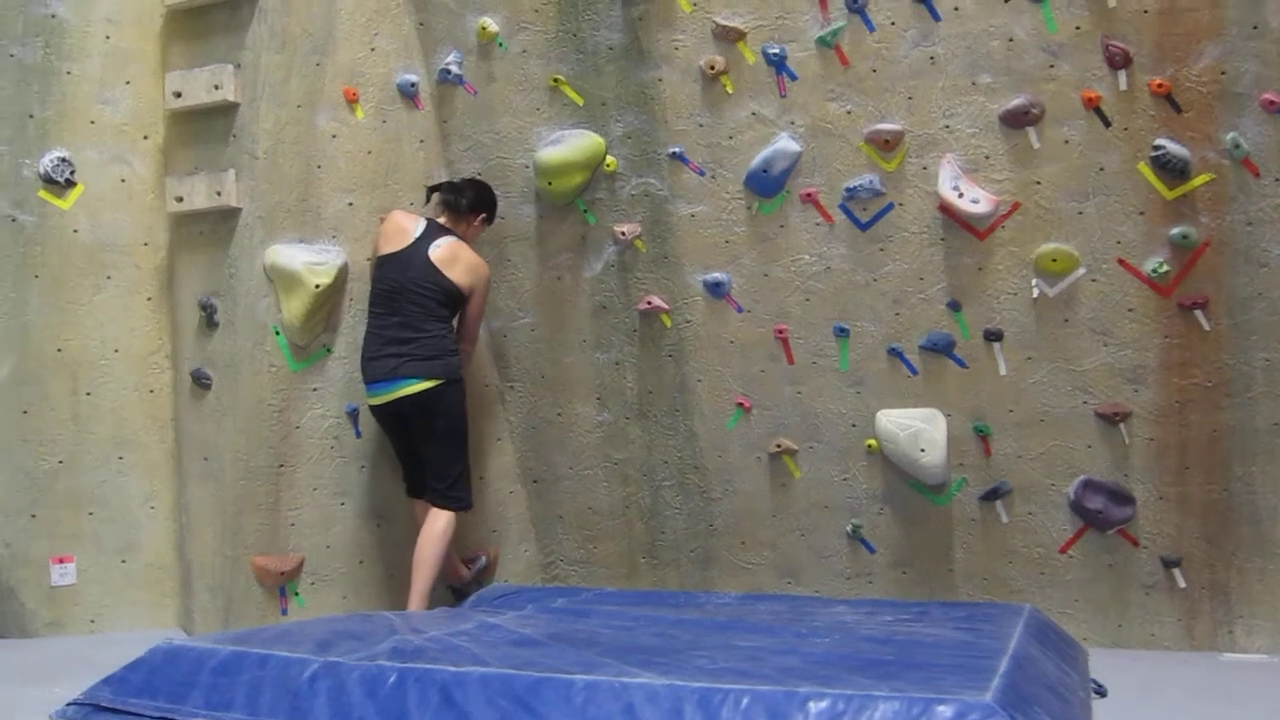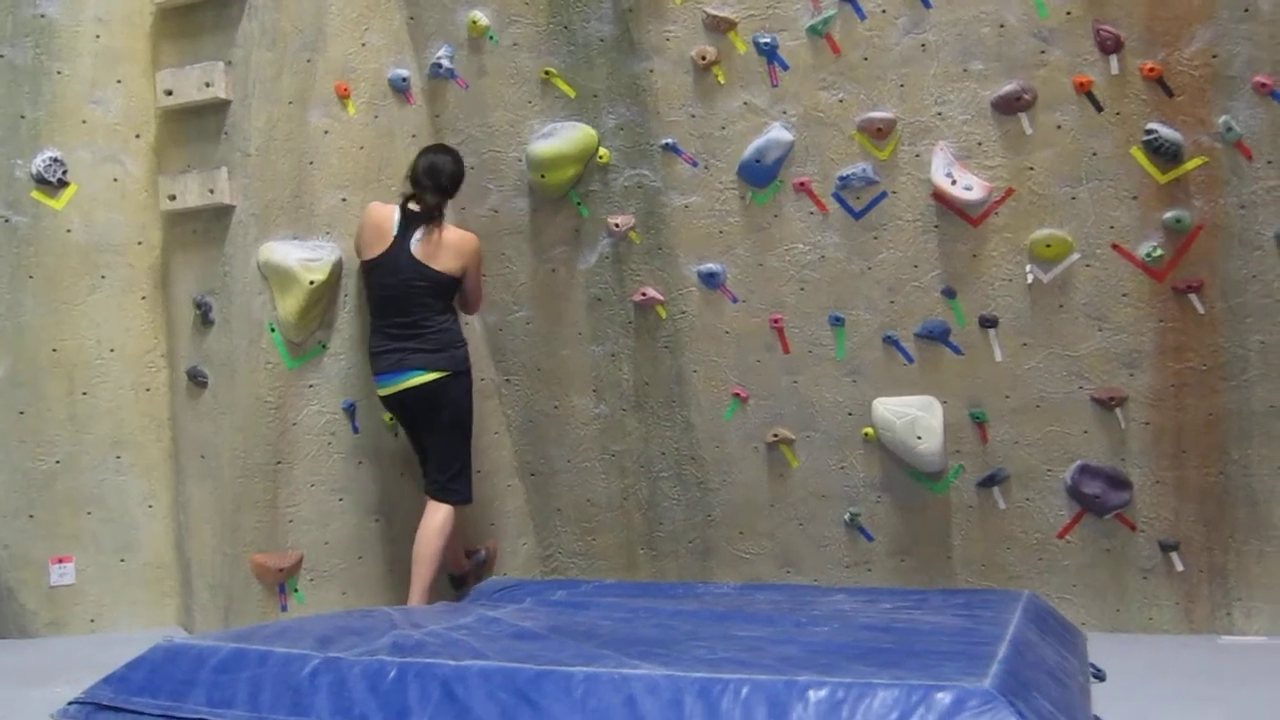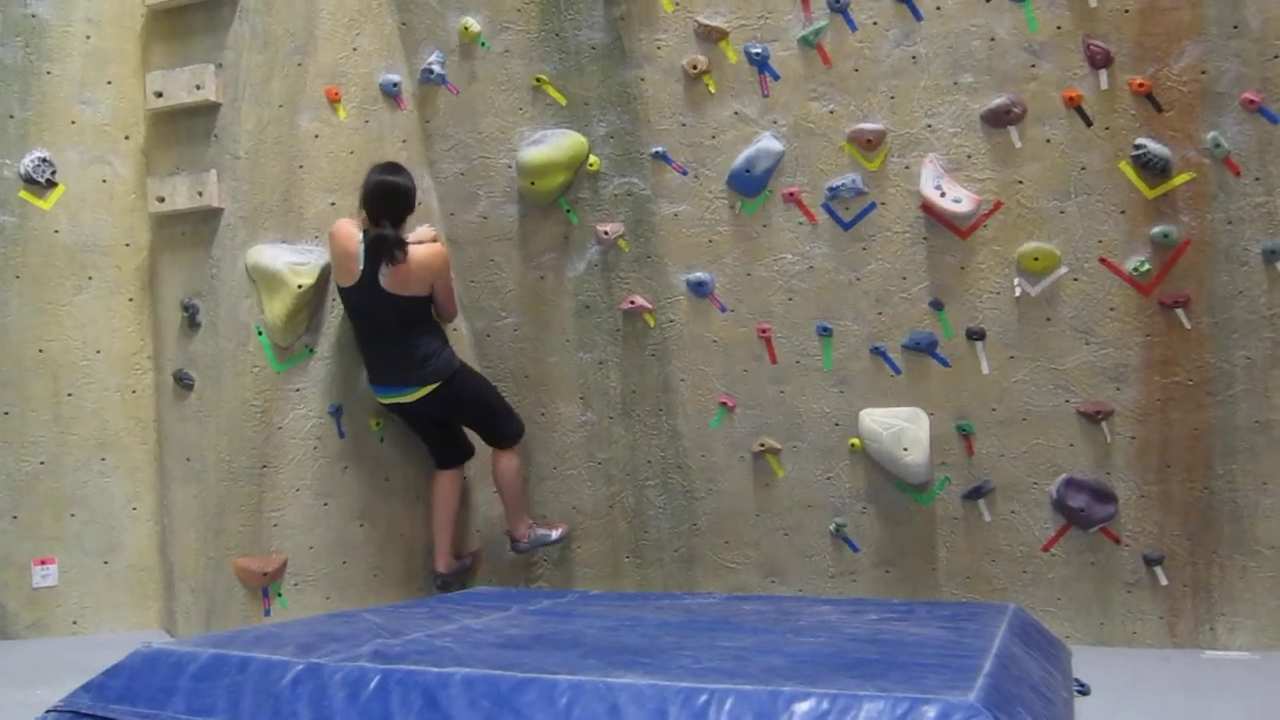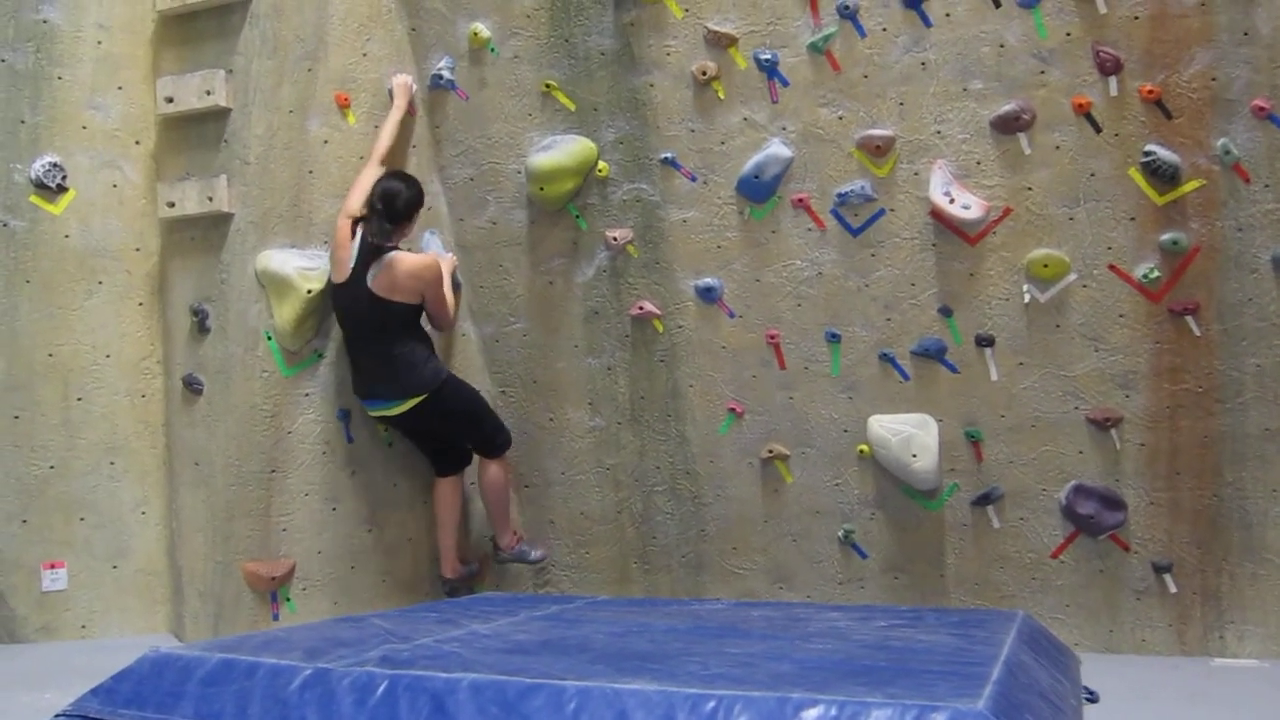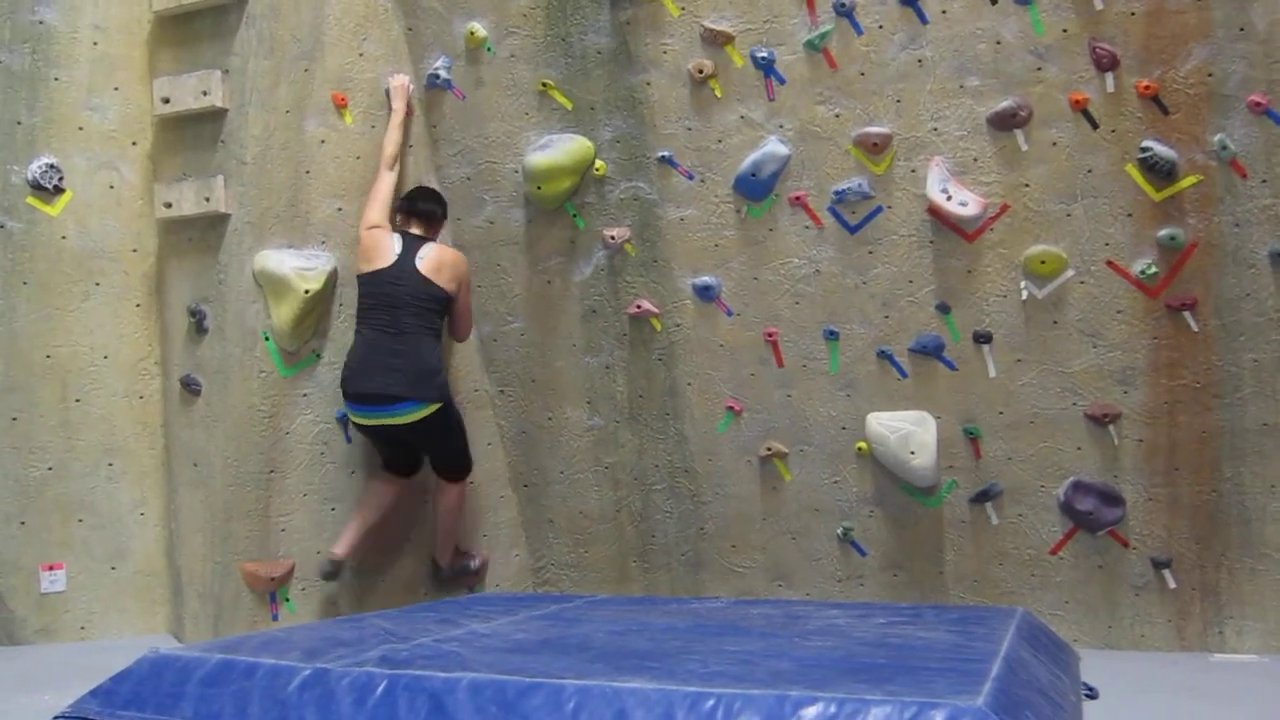
dt=1s
person 1, frame 1
left shoulder: (396, 223)
right shoulder: (475, 266)
left hip: (379, 383)
right hip: (433, 380)
left knee: (422, 489)
right knee: (446, 497)
left ankle: (457, 574)
right ankle: (415, 613)
person 1, frame 2
left shoulder: (374, 216)
right shoulder: (463, 243)
left hip: (389, 376)
right hip: (441, 372)
left knee: (438, 476)
right knee: (445, 490)
left ankle: (459, 565)
right ankle: (414, 610)
person 1, frame 3
left shoulder: (342, 238)
right shoulder: (430, 256)
right elbow: (447, 314)
left hip: (387, 388)
right hip: (437, 378)
left knee: (449, 456)
right knee: (507, 435)
left ankle: (444, 564)
right ankle: (521, 531)
person 1, frame 4
left shoulder: (344, 240)
right shoulder: (419, 267)
left elbow: (375, 162)
right elbow: (444, 322)
left wrist: (399, 103)
right wrist: (446, 272)
left hip: (375, 397)
right hip: (421, 390)
left knee: (449, 462)
right knee: (494, 446)
left ankle: (452, 570)
right ankle: (506, 542)
person 1, frame 5
left shoulder: (372, 240)
right shoulder: (452, 262)
left elbow: (387, 168)
right elbow: (461, 333)
left wrist: (398, 107)
left hip: (361, 398)
right hip: (419, 397)
left knee: (396, 470)
right knee: (454, 472)
left ankle: (340, 553)
right ankle: (447, 562)
